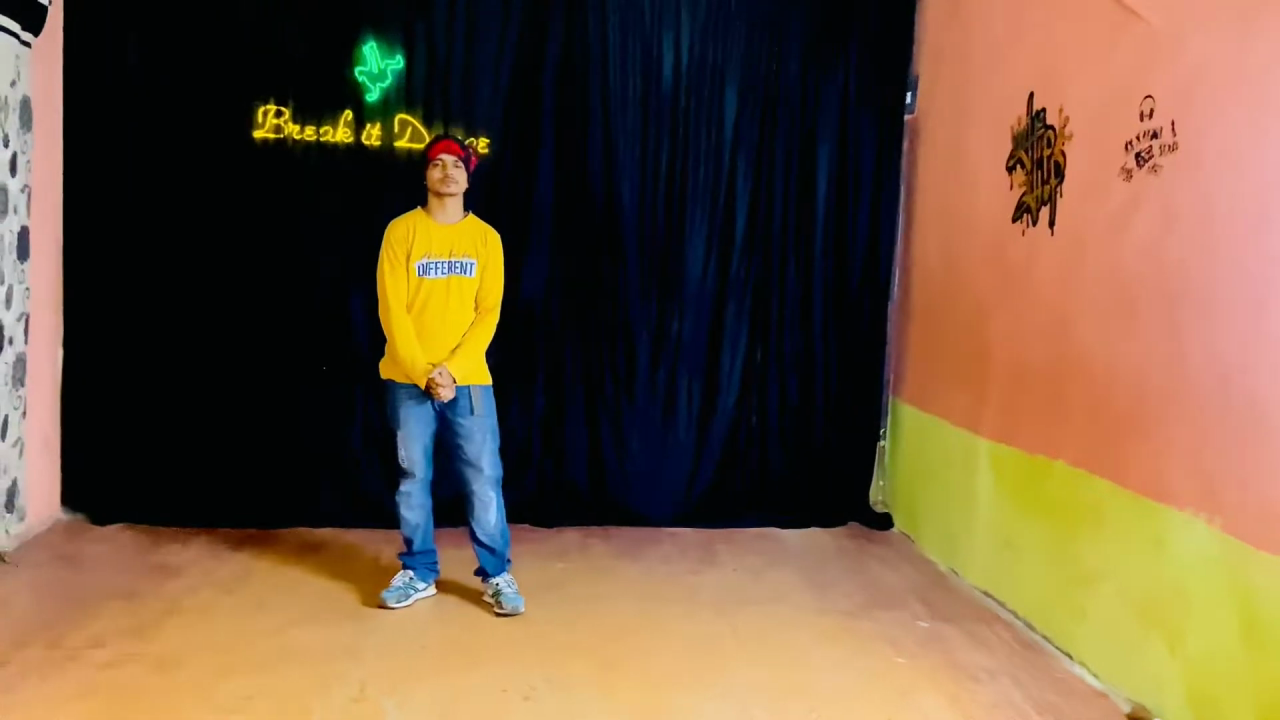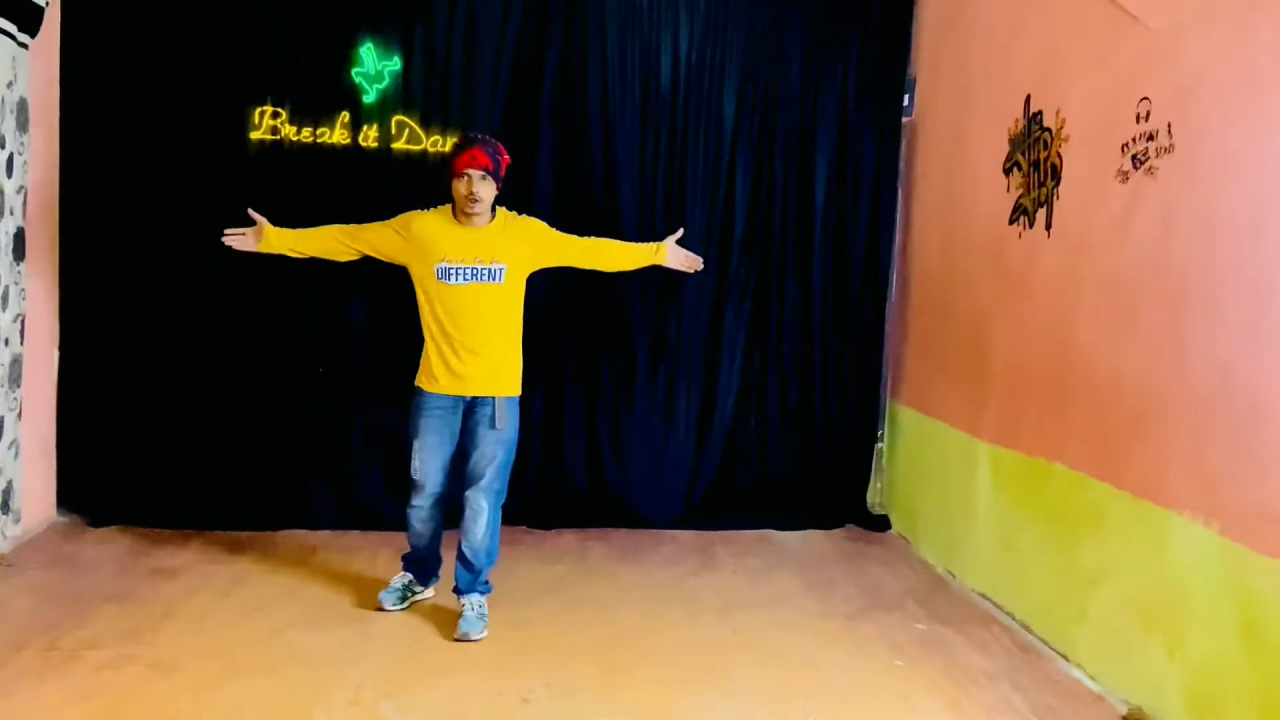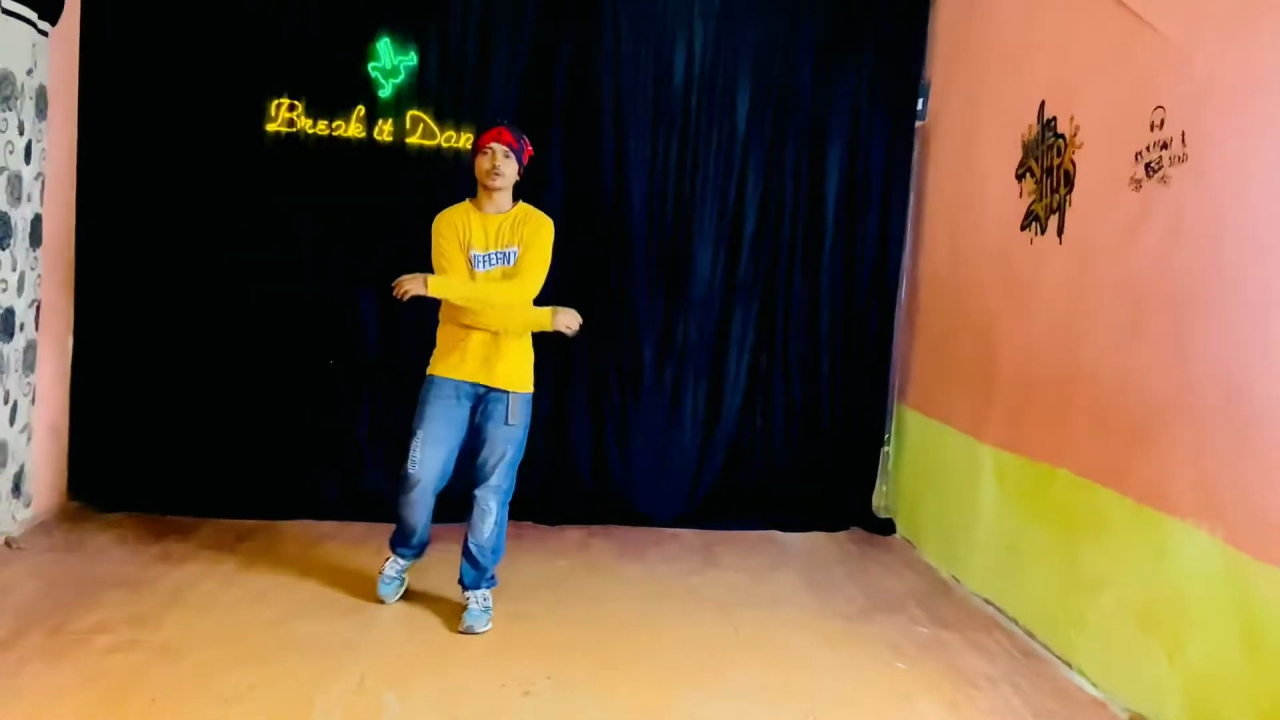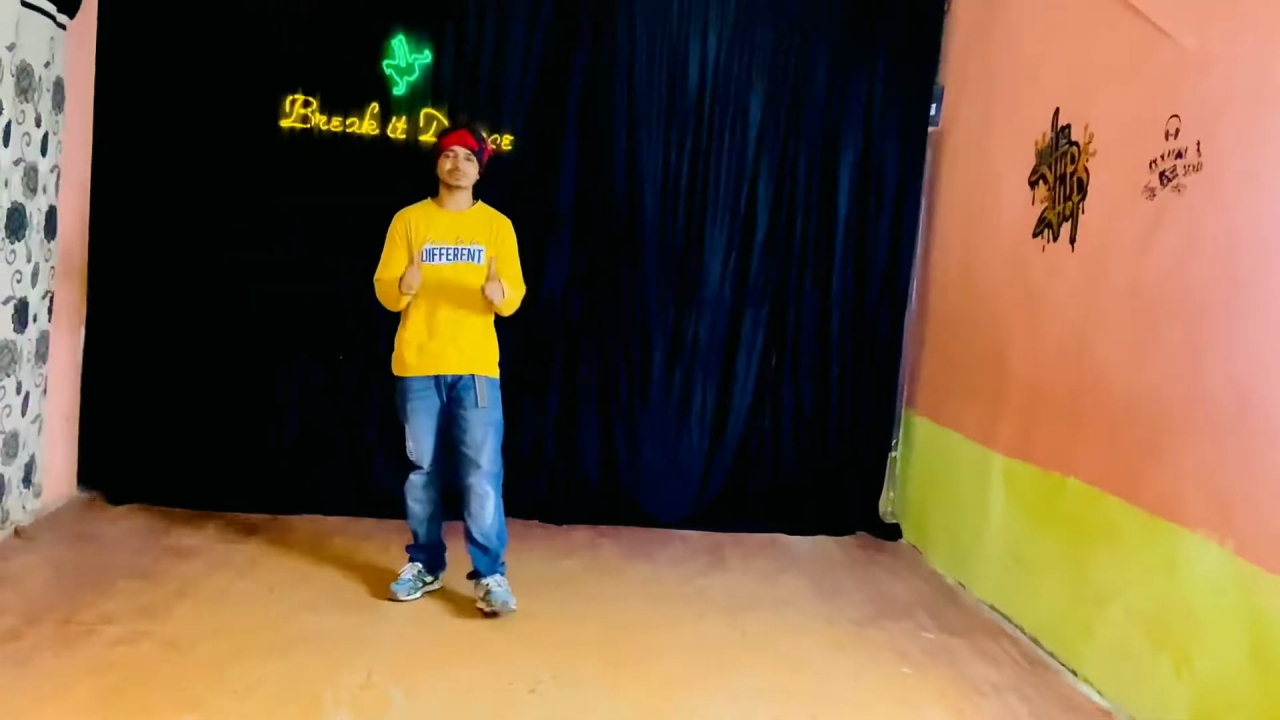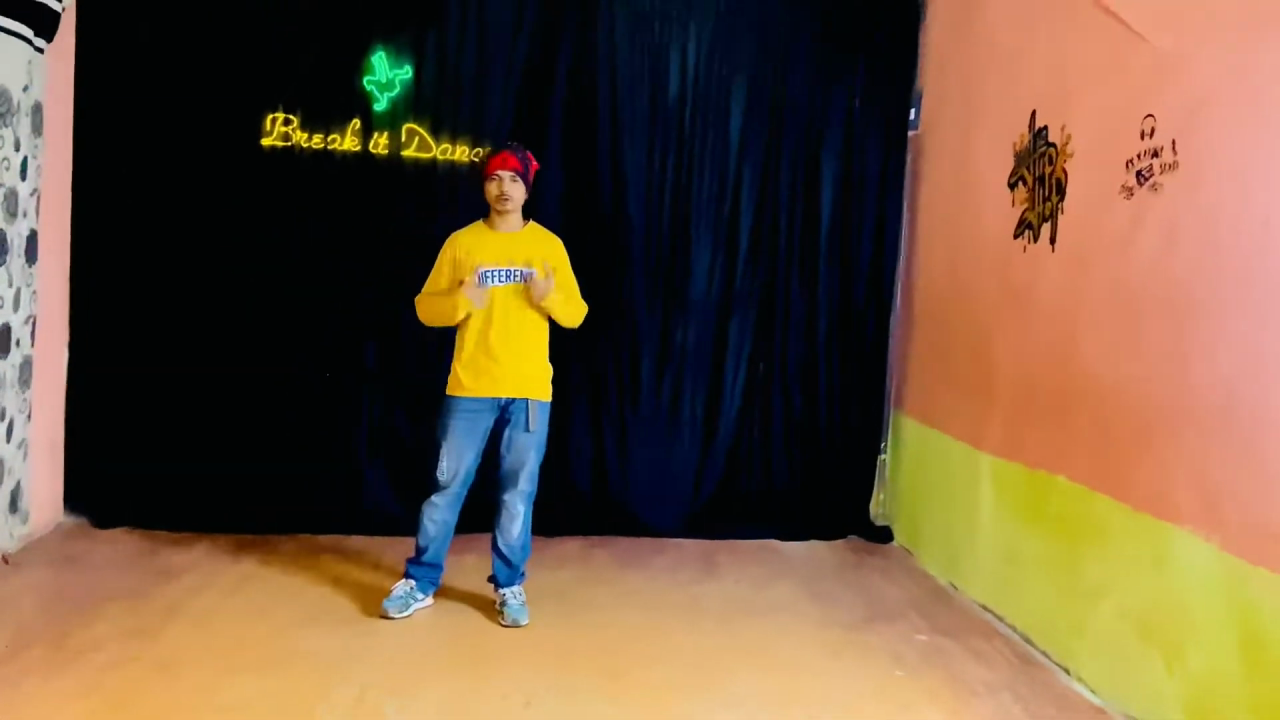
dt=1s
person 1, frame 1
left shoulder: (486, 237)
right shoulder: (401, 231)
left elbow: (487, 314)
right elbow: (392, 310)
left wrist: (452, 369)
right wrist: (423, 373)
left hip: (469, 377)
right hip: (408, 378)
left knee: (484, 475)
right knee: (414, 475)
left ankle: (497, 574)
right ankle: (419, 571)
person 1, frame 2
left shoulder: (524, 234)
right shoulder: (418, 229)
left elbow: (589, 251)
right elbow: (346, 239)
left wrist: (656, 254)
right wrist: (273, 239)
left hip: (497, 389)
right hip: (437, 386)
left knee: (485, 492)
right knee: (426, 487)
left ankle: (474, 594)
right ankle: (419, 575)
person 1, frame 3
left shoulder: (537, 225)
right shoulder: (448, 222)
left elbow: (520, 292)
right elbow: (469, 305)
left wrist: (433, 284)
right wrist: (547, 318)
left hip: (508, 379)
right hip: (450, 372)
left knee: (493, 489)
right knee: (422, 474)
left ankle: (478, 588)
right ankle: (404, 552)
person 1, frame 4
left shoulder: (498, 225)
right shoulder: (408, 220)
left elbow: (515, 297)
right elbow: (383, 290)
left wrist: (501, 294)
right wrist: (402, 287)
left hip: (476, 367)
right hip: (417, 366)
left knee: (482, 471)
right knee: (421, 468)
left ankle: (490, 575)
right ankle: (425, 563)
person 1, frame 5
left shoulder: (548, 245)
right shoulder: (461, 242)
left elbow: (576, 315)
right elbow: (425, 309)
left wrist: (551, 298)
right wrist: (459, 301)
left hip: (529, 390)
right hip: (470, 387)
left knee: (519, 490)
right knee: (448, 484)
left ankle: (509, 585)
right ankle: (420, 581)
